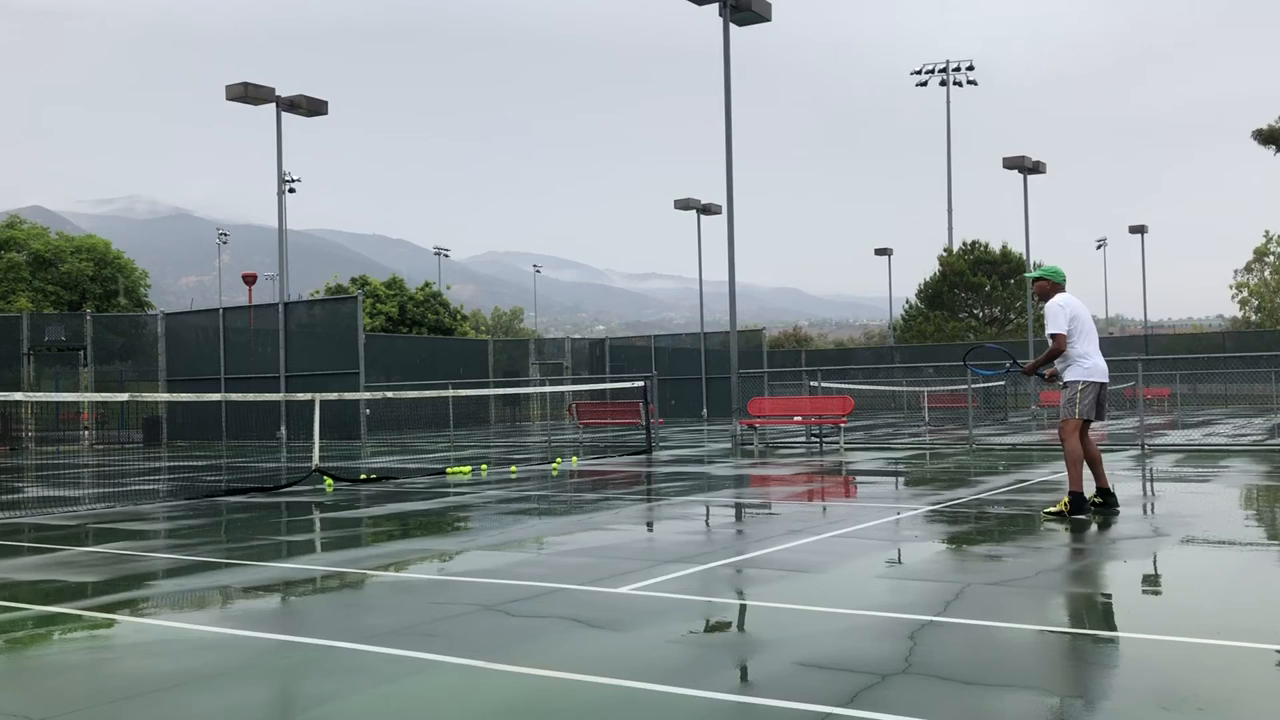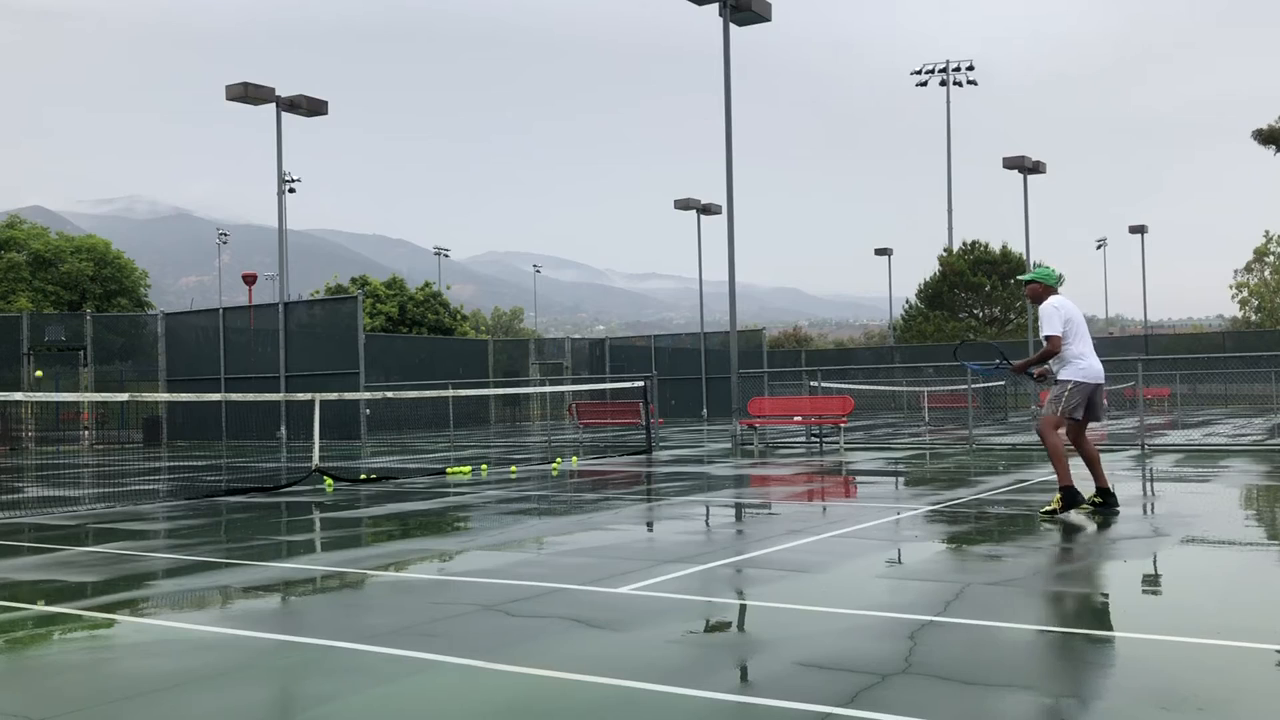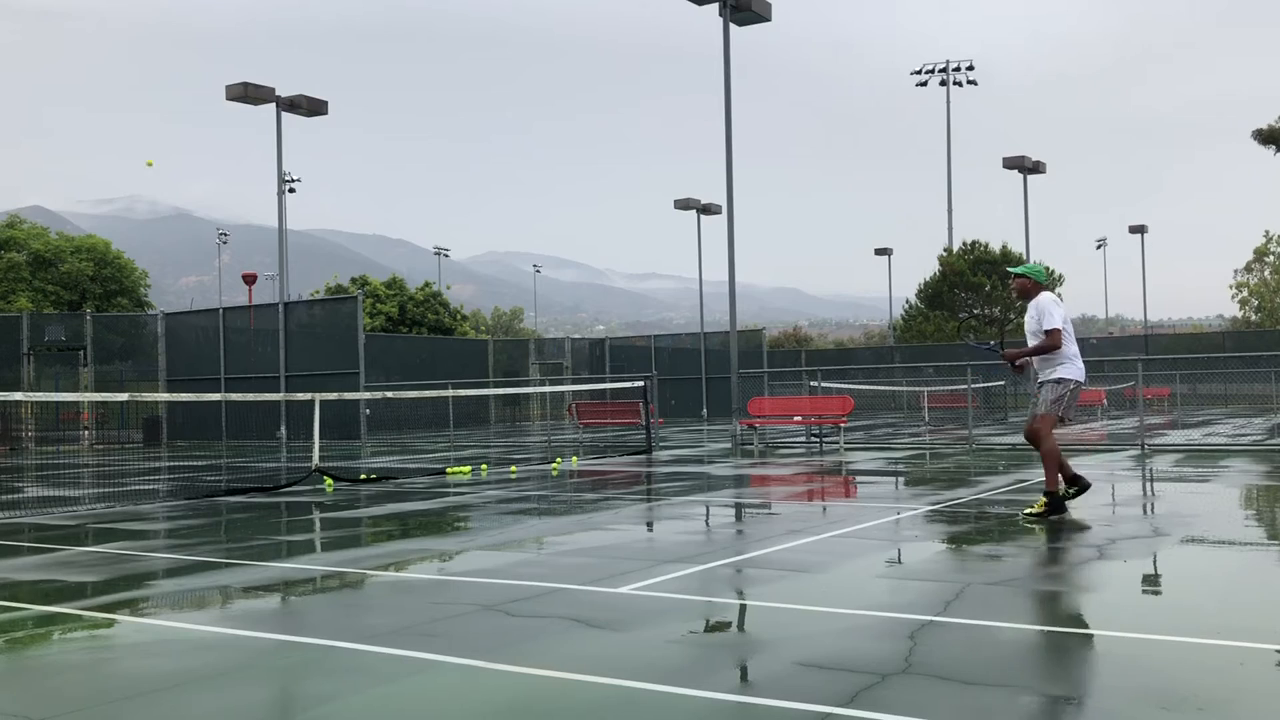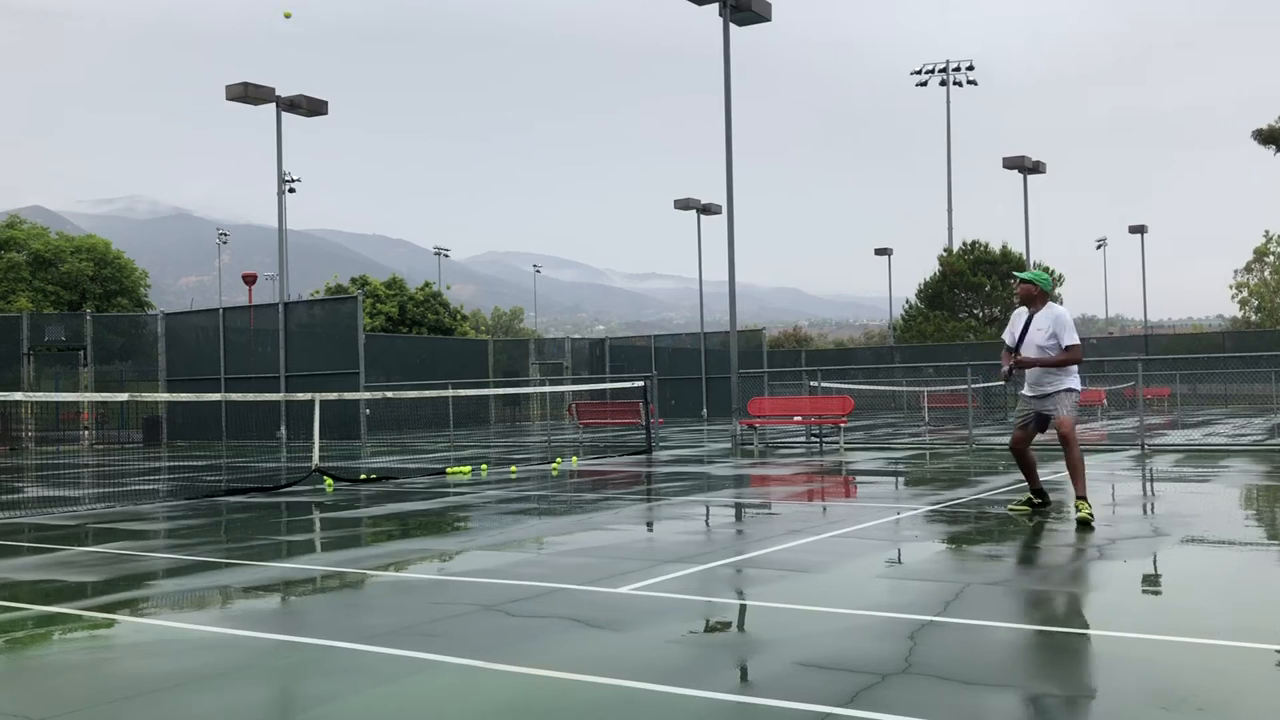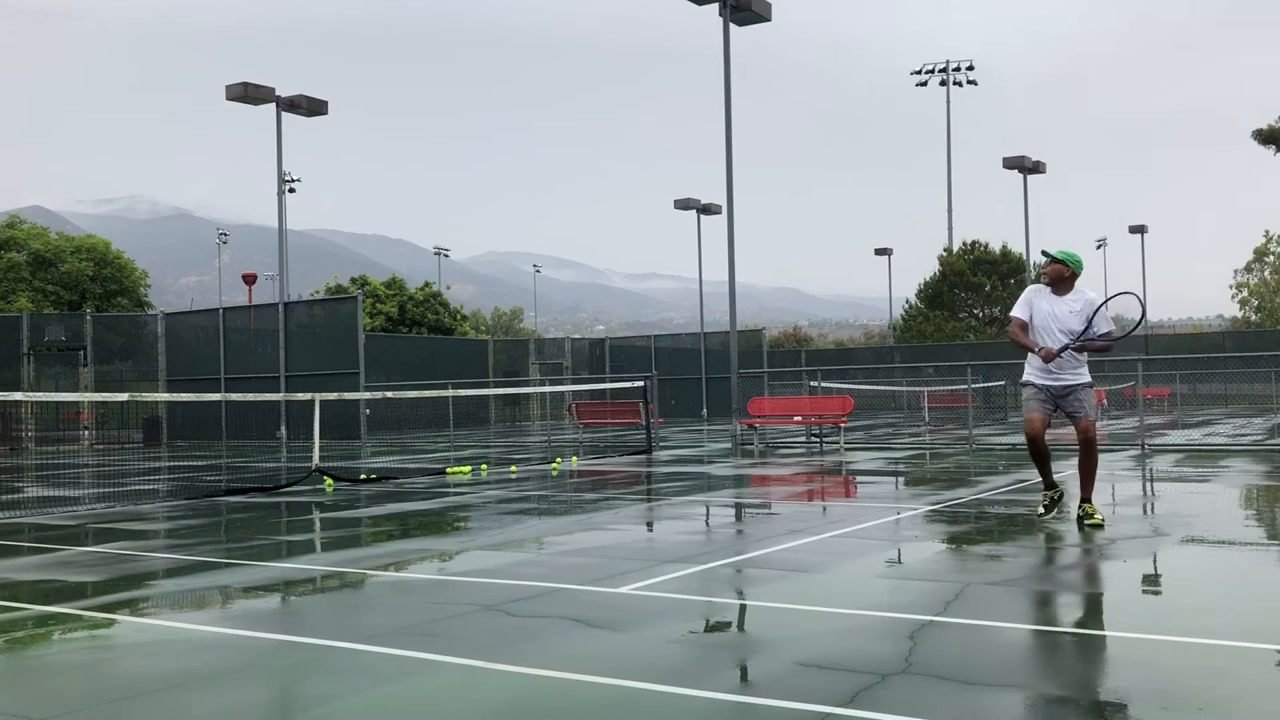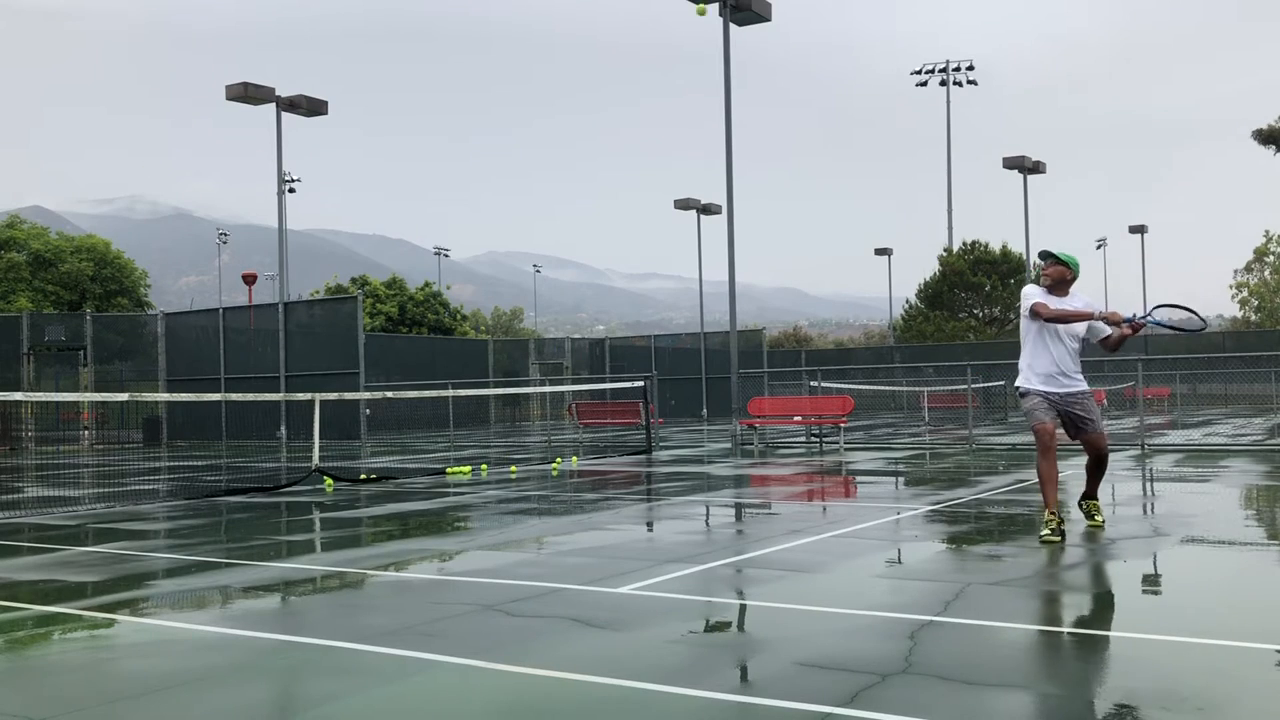
dt=0.3s
person 1, frame 1
left shoulder: (1055, 304)
right shoulder: (1072, 302)
left elbow: (1060, 346)
left wrist: (1035, 365)
right wrist: (1059, 369)
left hip: (1081, 376)
right hip: (1095, 373)
left knee: (1068, 433)
right knee: (1079, 435)
left ankle: (1076, 499)
right ankle: (1105, 496)
person 1, frame 2
left shoulder: (1049, 306)
right shoulder: (1063, 304)
left elbow: (1054, 347)
left wrist: (1026, 364)
right wrist: (1050, 369)
left hip: (1076, 376)
right hip: (1092, 374)
left knee: (1046, 427)
right knee: (1076, 434)
left ankle: (1068, 493)
right ankle: (1104, 495)
person 1, frame 3
left shoulder: (1047, 302)
right shoulder: (1032, 306)
left elbow: (1056, 342)
left wrist: (1019, 354)
right wrist: (1023, 360)
left hip: (1064, 375)
right hip: (1048, 377)
left knee: (1042, 430)
right knee: (1032, 434)
left ankle: (1052, 497)
right ankle: (1073, 479)
person 1, frame 4
left shoulder: (1059, 314)
right shoulder: (1018, 316)
left elbow: (1074, 356)
right elbow: (1008, 350)
left wrist: (1033, 362)
right wrist: (1008, 366)
left hip: (1063, 387)
right hip: (1032, 392)
left knee: (1066, 433)
right knee: (1017, 444)
left ankle: (1081, 501)
right ankle: (1038, 495)
person 1, frame 5
left shoulder: (1089, 300)
right shoulder: (1033, 294)
left elbow: (1105, 343)
right elbow: (1015, 331)
left wrist: (1087, 346)
right wrist: (1037, 348)
left hip: (1076, 381)
right hip: (1037, 381)
left knee: (1088, 437)
right knee: (1034, 432)
left ankle: (1086, 504)
right ankle: (1049, 486)
person 1, frame 6
left shoulder: (1084, 304)
right shoulder: (1032, 292)
left elbow: (1110, 344)
right elbow: (1047, 314)
left wrist: (1128, 331)
right wrist: (1098, 316)
left hip: (1074, 389)
right hip: (1036, 388)
left knee: (1099, 449)
right knee: (1046, 440)
left ankle: (1089, 499)
right ankle: (1052, 517)
